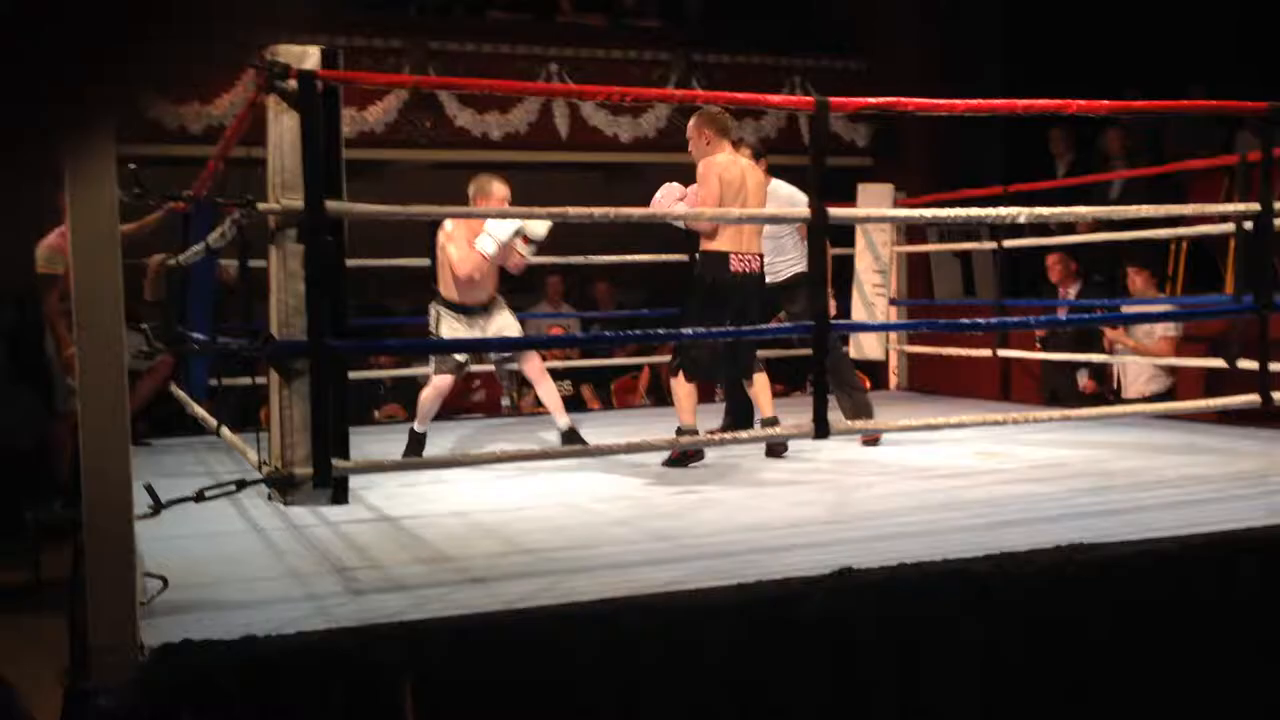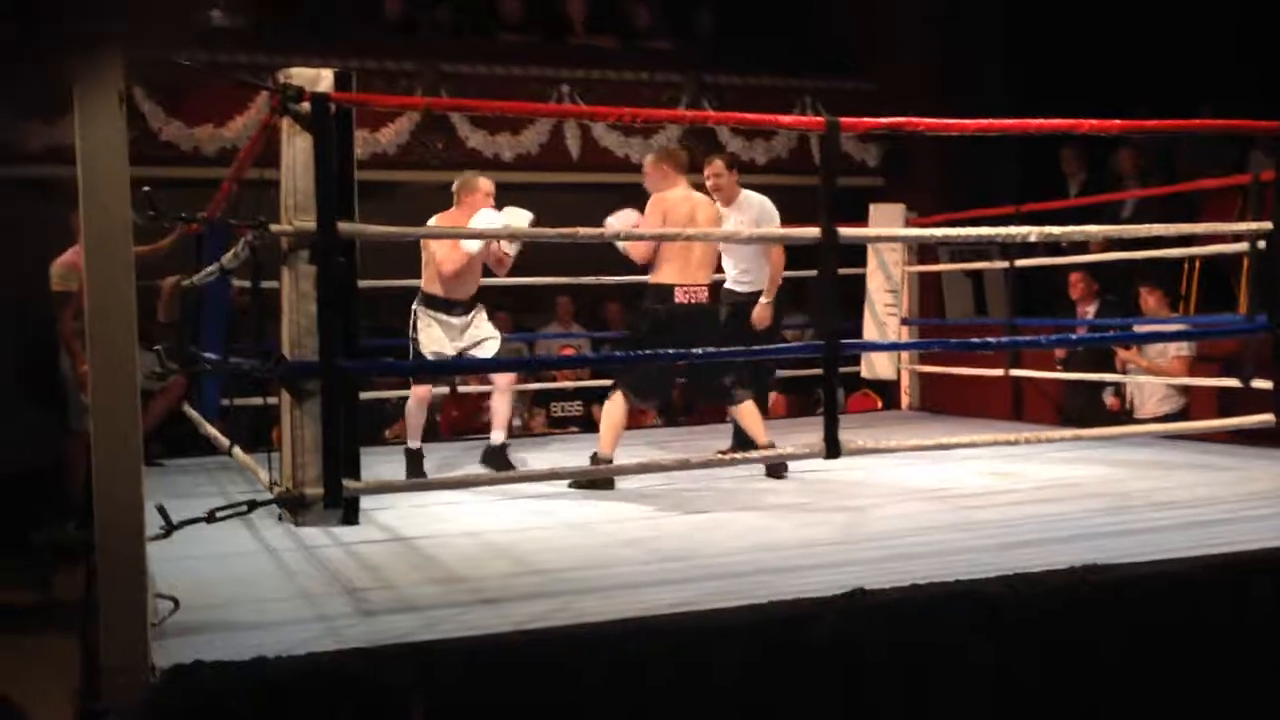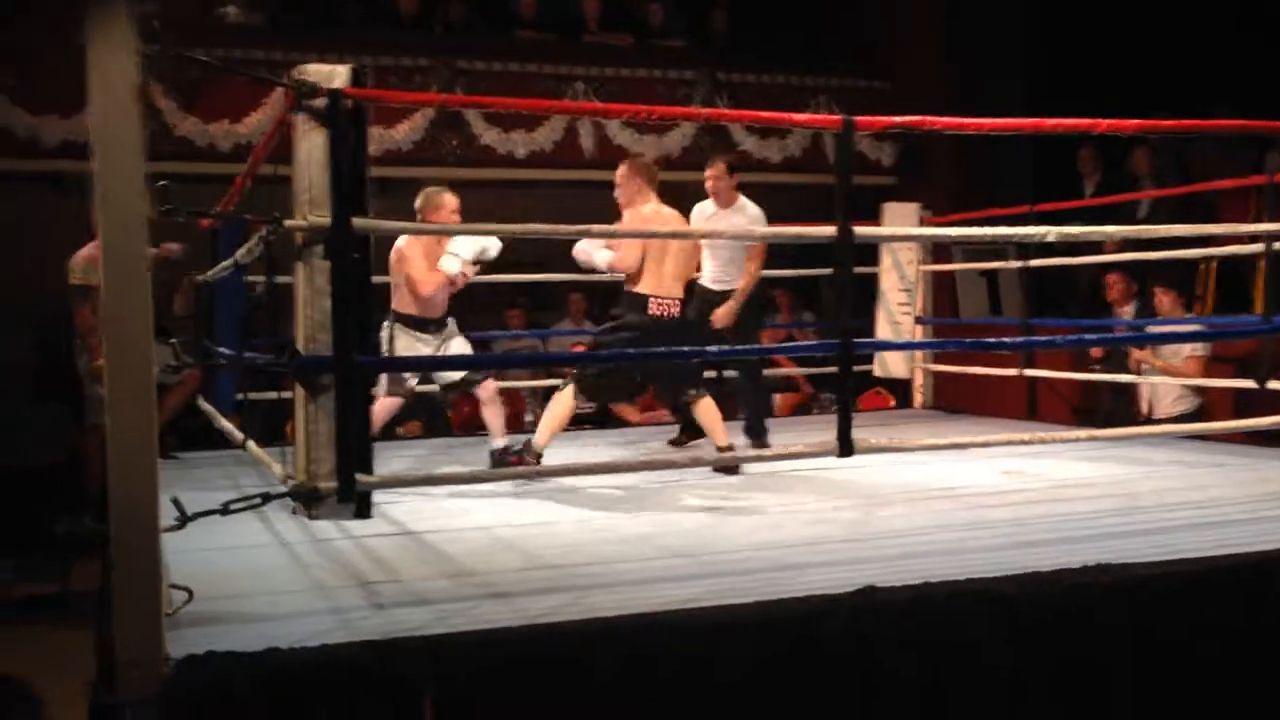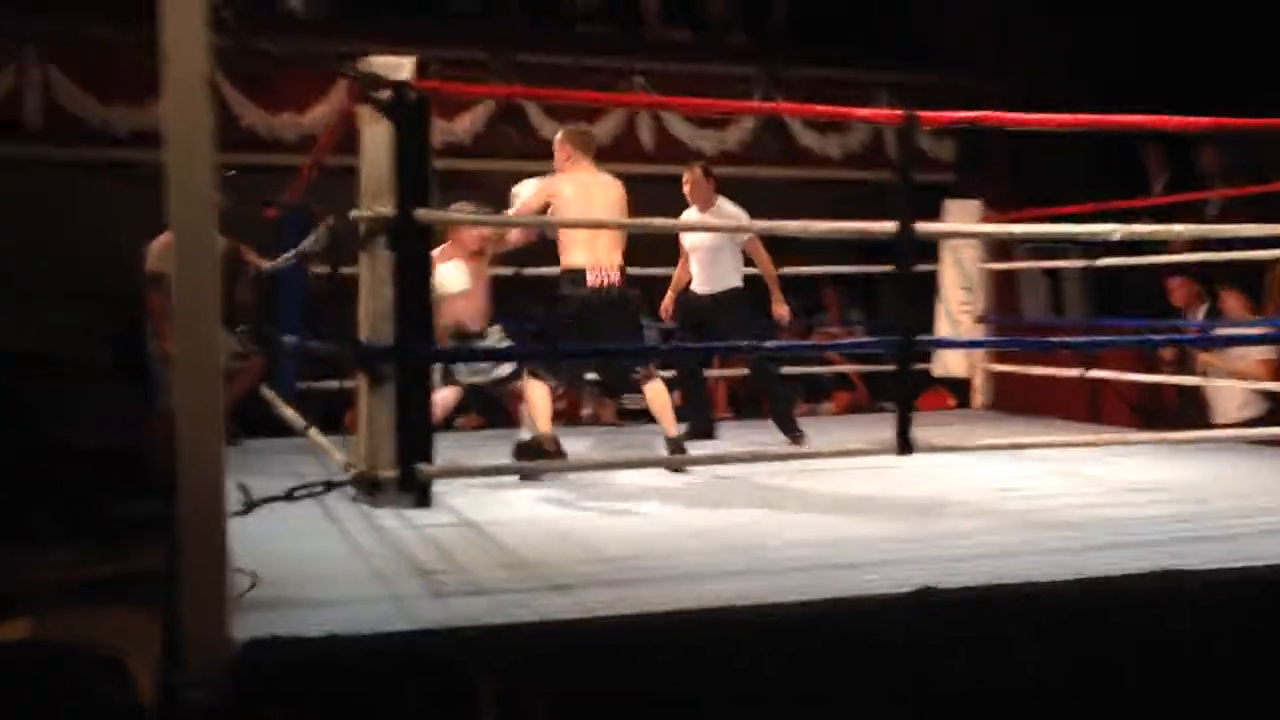
dt=0.4s
person 1, frame 1
left shoulder: (711, 166)
right shoulder: (756, 172)
left elbow: (706, 223)
left wrist: (674, 209)
right wrist: (693, 201)
left hip: (718, 270)
right hip: (751, 271)
left knee: (684, 359)
right knee: (746, 357)
left ankle: (689, 438)
right ankle: (772, 428)
person 1, frame 2
left shoulder: (660, 201)
right shoulder: (710, 207)
left elbow: (640, 253)
left wrist: (620, 233)
left hip: (666, 302)
right hip: (701, 305)
left knee: (626, 385)
right knee: (725, 386)
left ankle: (601, 465)
right ankle: (767, 450)
person 1, frame 3
left shoulder: (637, 215)
right shoulder: (677, 219)
left elbow: (629, 262)
left wrist: (604, 257)
left hip: (638, 315)
right hip: (673, 318)
left knee: (576, 385)
right knee: (691, 389)
left ankle: (532, 455)
right ankle: (727, 452)
person 1, frame 4
left shoulder: (556, 183)
right shoulder: (616, 187)
left elbow: (514, 219)
left hip: (577, 288)
right hip: (615, 288)
left knee: (539, 371)
right knee: (642, 371)
left ankle: (546, 442)
right ankle: (674, 443)
person 2, frame 1
left shoulder: (790, 196)
left wrist: (827, 292)
left hip: (795, 282)
left knee: (826, 350)
left ankle: (862, 417)
right ankle: (737, 419)
person 2, frame 2
left shoulder: (760, 206)
left elbow: (776, 257)
left wrist: (766, 301)
left hip: (761, 296)
right hip: (732, 294)
left knee: (760, 366)
right knee: (734, 368)
left ankle: (752, 436)
right ankle: (744, 437)
person 2, frame 3
left shoulder: (751, 214)
right shoulder: (700, 211)
left elbow: (753, 267)
left wrist: (731, 307)
left hip: (739, 295)
right hip: (705, 292)
left knee: (747, 364)
left ankle: (757, 431)
right ankle: (691, 428)
person 2, frame 4
left shoulder: (732, 215)
right shoulder: (686, 219)
left elbow: (761, 258)
left wrist: (777, 299)
right wrist: (671, 295)
left hip: (730, 296)
right hip: (697, 299)
left knee: (756, 360)
right knee: (686, 364)
left ankle: (788, 424)
right ankle: (701, 425)
person 3, frame 1
left shoulder: (497, 228)
right shoulder: (453, 229)
left elbow: (515, 266)
right elbow: (463, 272)
left wrist: (529, 240)
right wrist: (492, 240)
left hip: (491, 310)
right hip: (453, 315)
left knee: (535, 368)
right knee: (441, 383)
left ankle: (568, 433)
right ankle: (416, 438)
person 3, frame 2
left shoulder: (484, 225)
right shoulder: (437, 225)
left elbow: (500, 268)
right elbow: (448, 267)
left wrist: (512, 240)
right wrist: (476, 238)
left hip: (471, 313)
right hip: (434, 314)
left knee: (505, 378)
right knee: (422, 391)
left ankle: (496, 450)
right ankle: (414, 456)
person 3, frame 3
left shoulder: (445, 242)
right shoulder: (407, 246)
left elbow: (455, 284)
right elbow: (426, 288)
left wrist: (471, 261)
right wrist: (455, 257)
left hip: (442, 330)
right hip: (405, 333)
left knee: (488, 390)
right knee: (388, 404)
left ankle: (502, 453)
person 3, frame 4
left shoulder: (486, 245)
right shoulder: (436, 260)
left elbow: (526, 235)
left hip: (488, 336)
right hip: (452, 343)
right knee: (446, 399)
person 4, frame 1
right shoulder: (52, 246)
left elbow: (135, 230)
right elbow: (50, 306)
left wrist: (166, 210)
right wrist: (68, 351)
right hip: (73, 337)
left knee: (163, 363)
right knee: (71, 414)
right ankle: (64, 480)
person 4, frame 2
right shoulder: (66, 265)
left elbow: (151, 253)
right elbow: (65, 323)
left wrist: (178, 235)
right wrist: (82, 367)
right hip: (88, 356)
left knee: (176, 383)
person 4, frame 3
right shoulder: (87, 258)
left elbow: (167, 257)
right elbow: (82, 314)
left wrist: (170, 253)
right wrist: (98, 359)
right hip: (102, 348)
right knee: (100, 422)
right ankle: (94, 495)
person 4, frame 4
right shoulder: (163, 247)
left elbow: (237, 250)
right elbow: (155, 299)
left wrist: (255, 260)
right wrist: (167, 342)
right hip: (174, 335)
left knee: (254, 362)
right knee: (170, 402)
